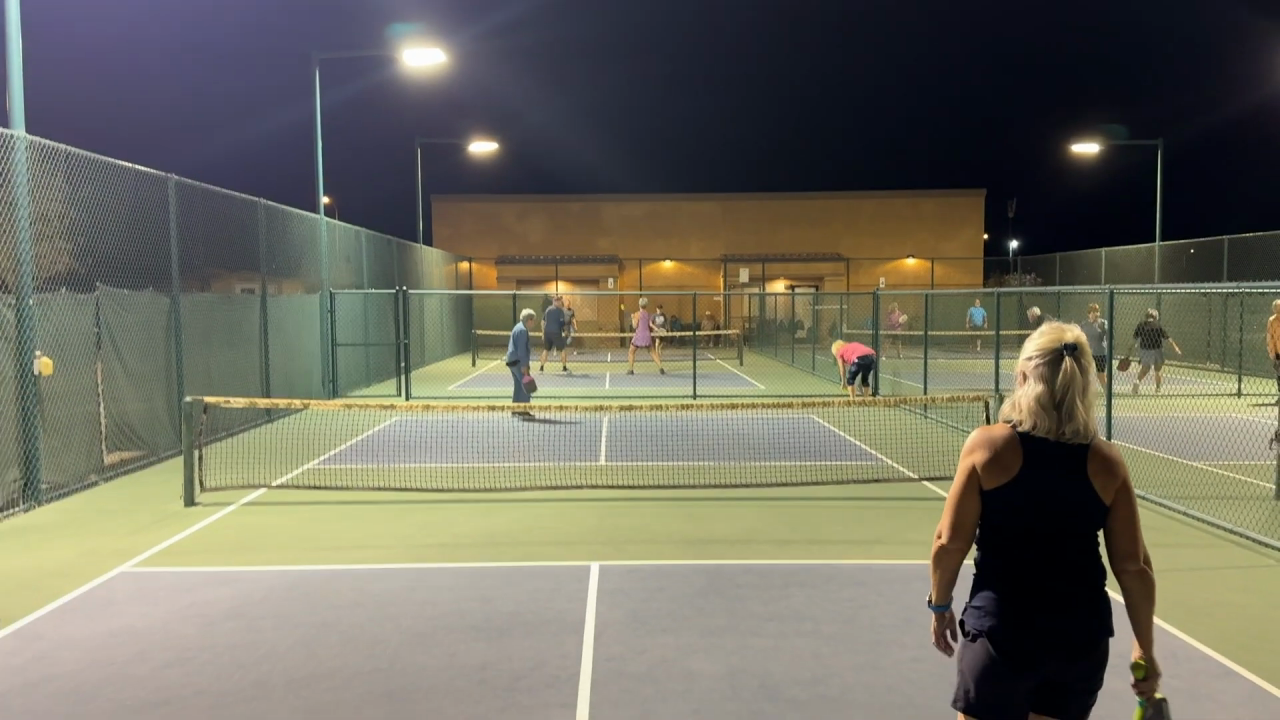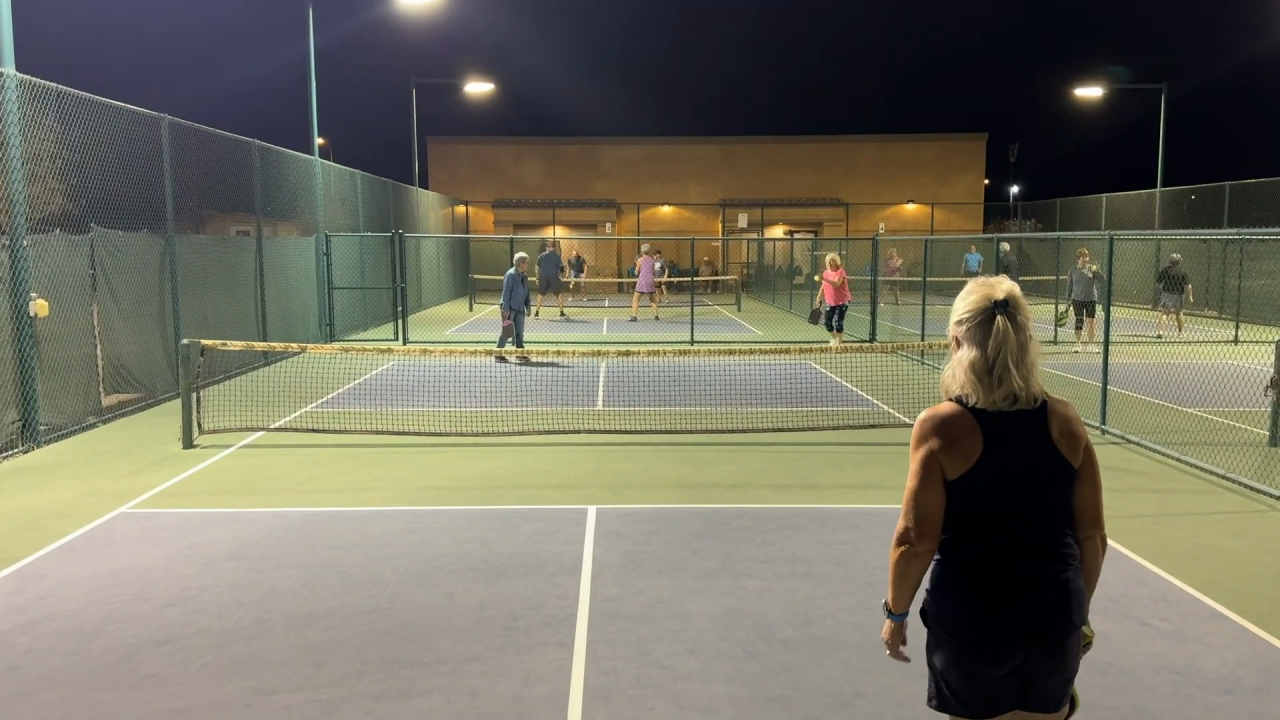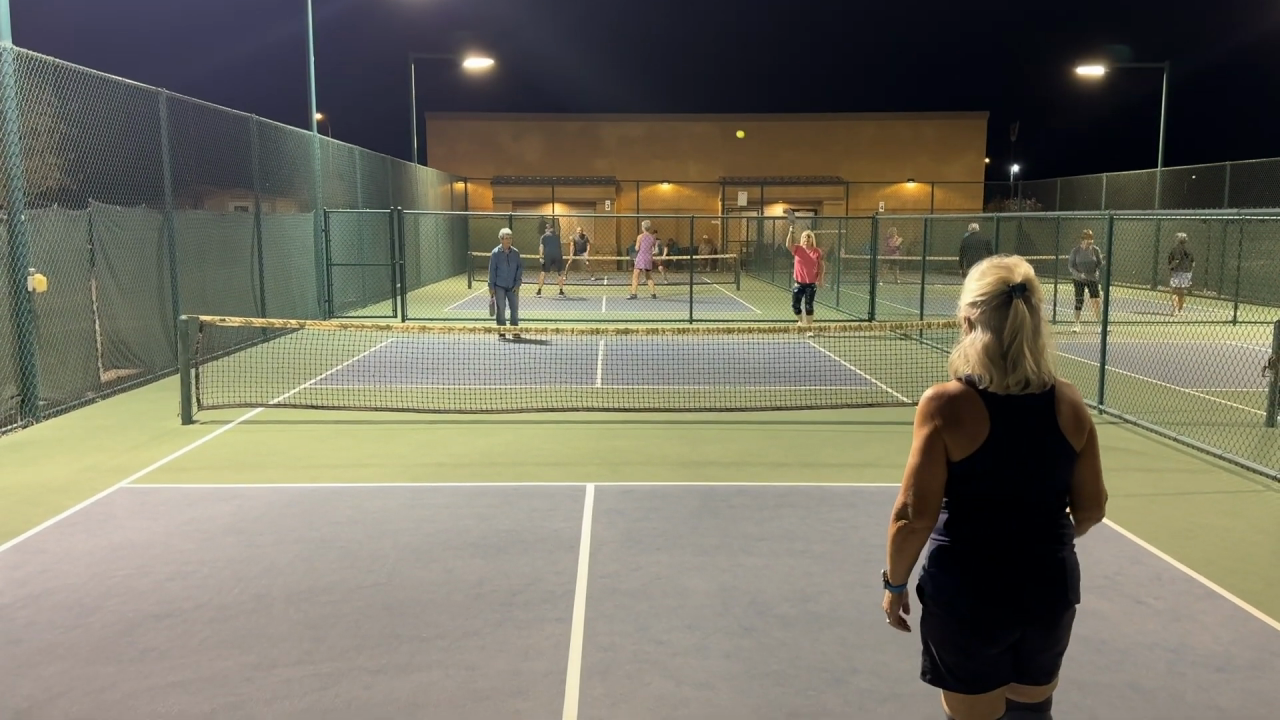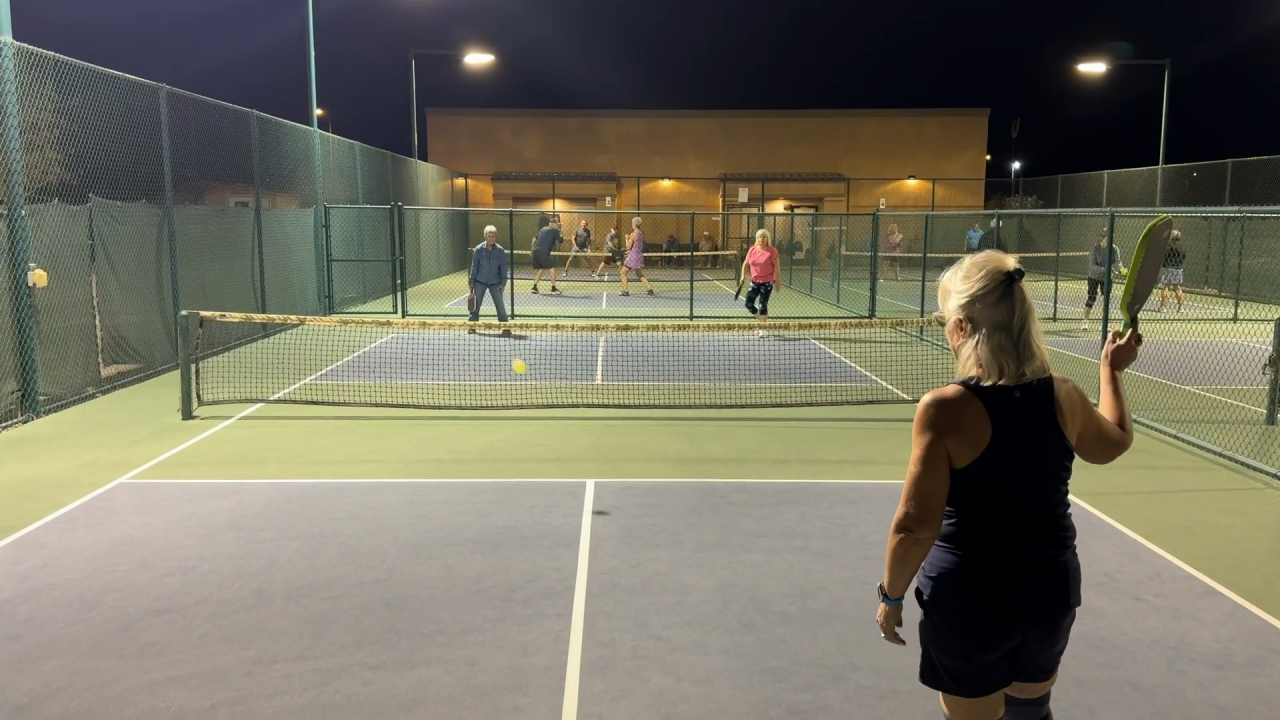
dt=1s
person 1, frame 1
left shoulder: (988, 445)
right shoulder: (1106, 461)
left elbow: (949, 542)
right elbow: (1134, 567)
left wrist: (941, 606)
right wrist: (1144, 647)
left hip: (1001, 634)
right hip: (1081, 637)
person 1, frame 2
left shoulder: (940, 427)
right shoulder: (1065, 421)
left elbow: (916, 542)
right elbow: (1091, 536)
left wrist: (895, 612)
right wrist: (1079, 608)
left hip: (971, 624)
right hip: (1054, 618)
person 1, frame 3
left shoulder: (946, 404)
right shoulder: (1067, 402)
left elbow: (913, 517)
right elbow: (1091, 507)
left wrist: (894, 583)
left hip: (968, 598)
right hip: (1050, 592)
person 1, frame 4
left shoulder: (945, 408)
right shoulder: (1062, 396)
left elbow: (916, 525)
right elbow: (1114, 440)
left wrist: (890, 595)
right wrist: (1111, 369)
left hip: (967, 600)
right hip: (1050, 591)
